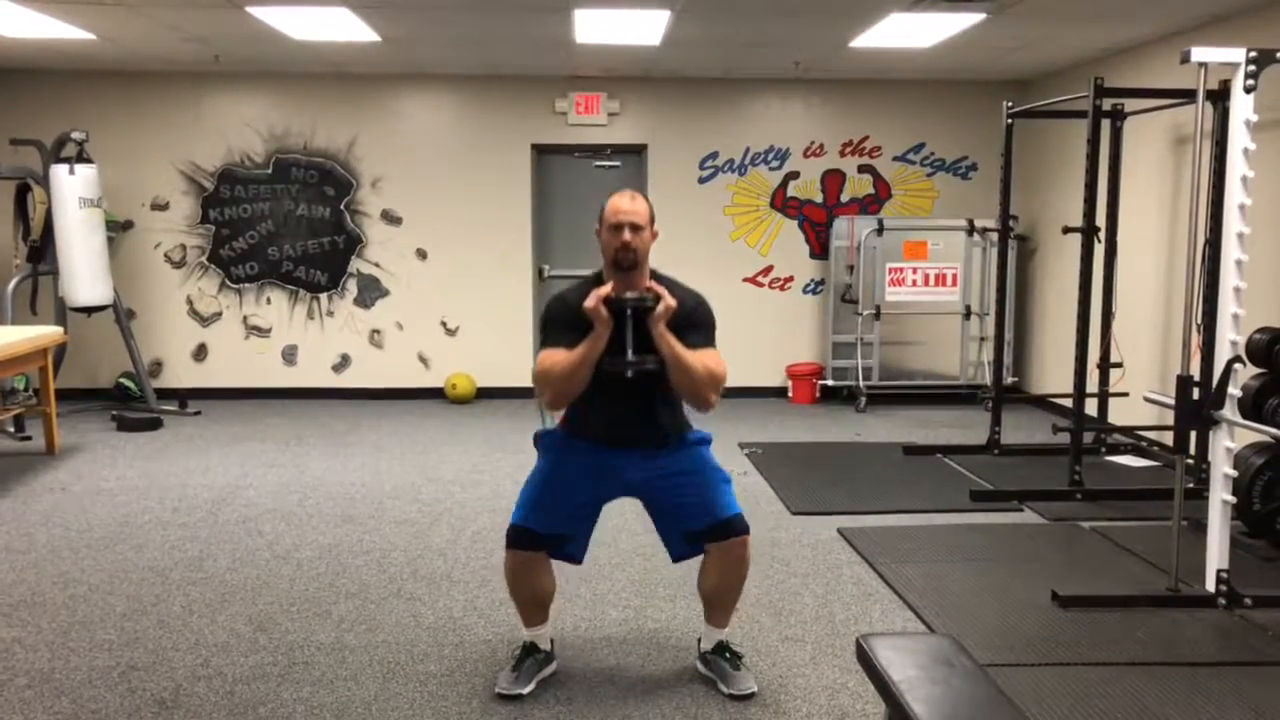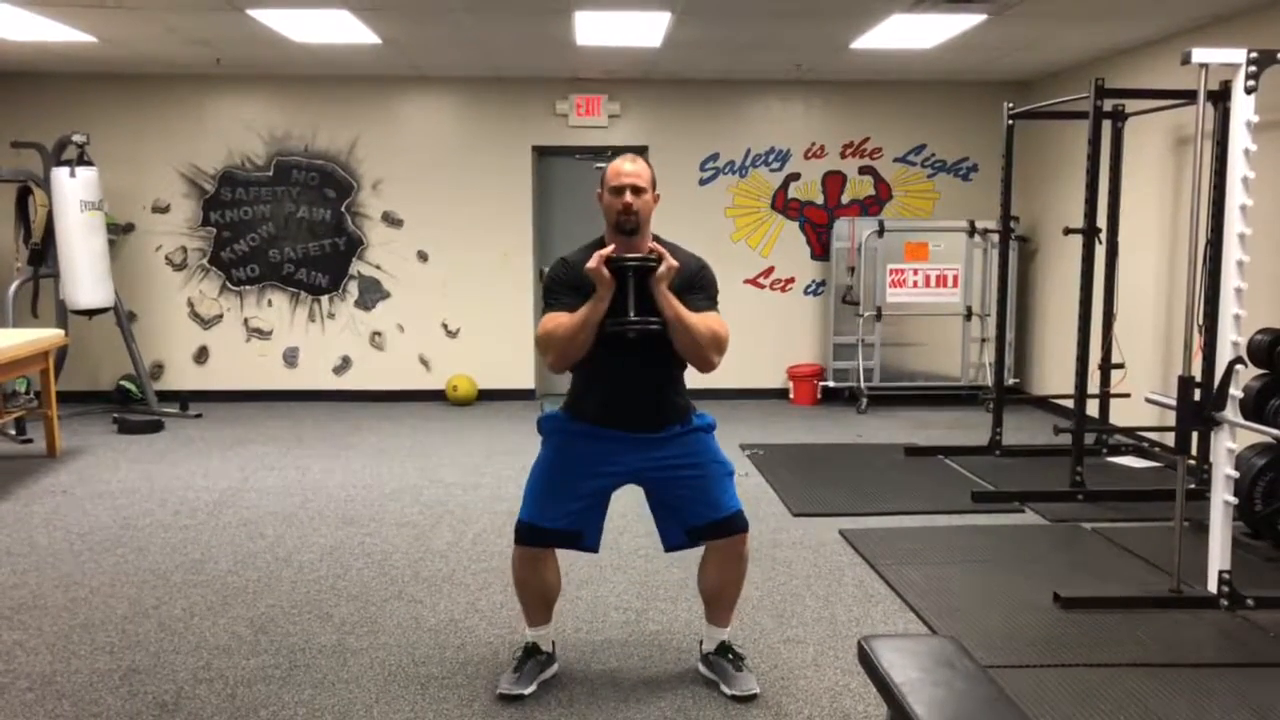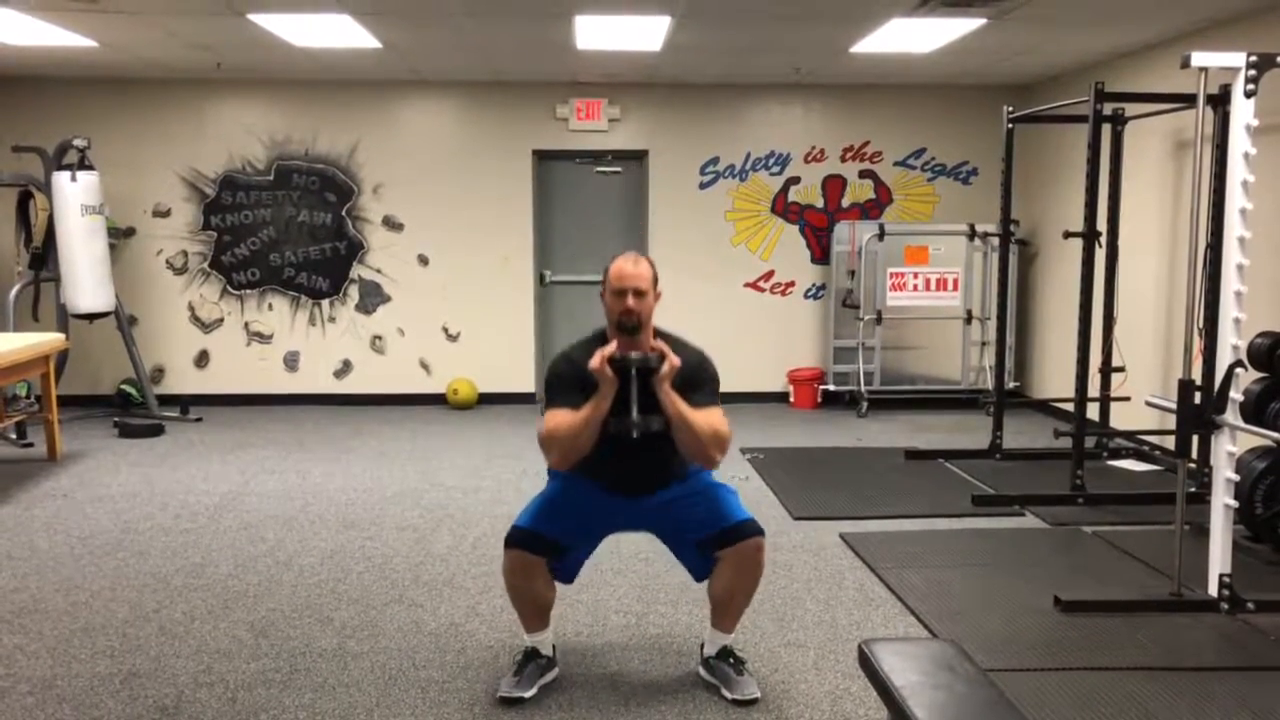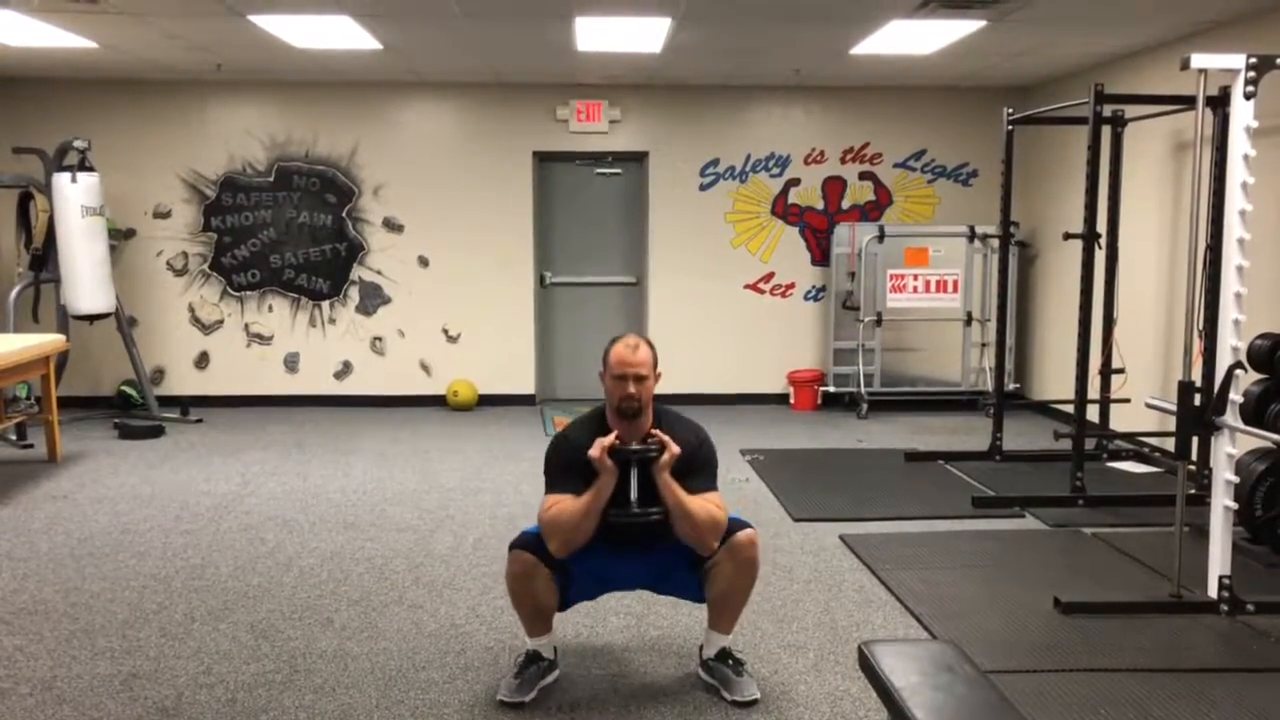
dt=0.4s
person 1, frame 1
left shoulder: (685, 303)
right shoulder: (569, 304)
left elbow: (707, 394)
right elbow: (552, 395)
left wrist: (660, 330)
right wrist: (601, 331)
left hip: (669, 448)
right hip: (583, 448)
left knee: (731, 538)
right knee: (524, 542)
left ankle: (714, 647)
right ankle: (537, 647)
person 1, frame 2
left shoulder: (688, 269)
right shoulder: (572, 270)
left elbow: (710, 357)
right elbow: (555, 357)
left wrist: (662, 292)
right wrist: (602, 294)
left hip: (673, 433)
right hip: (586, 431)
left knee: (729, 534)
right knee: (533, 539)
left ankle: (716, 647)
right ankle: (539, 649)
person 1, frame 3
left shoulder: (689, 363)
right shoulder: (574, 365)
left elbow: (711, 455)
right elbow: (558, 457)
left wrist: (665, 390)
right wrist: (603, 392)
left hip: (673, 487)
right hip: (591, 487)
left knee: (747, 543)
right knee: (521, 548)
left ankle: (717, 652)
right ankle: (539, 653)
person 1, frame 4
left shoulder: (688, 440)
right shoulder: (573, 443)
left elbow: (709, 540)
right elbow: (558, 543)
left wrist: (663, 476)
right wrist: (605, 478)
left hip: (667, 551)
right hip: (592, 552)
left knee: (741, 543)
right knee: (524, 557)
left ankle: (715, 653)
right ankle: (540, 655)
